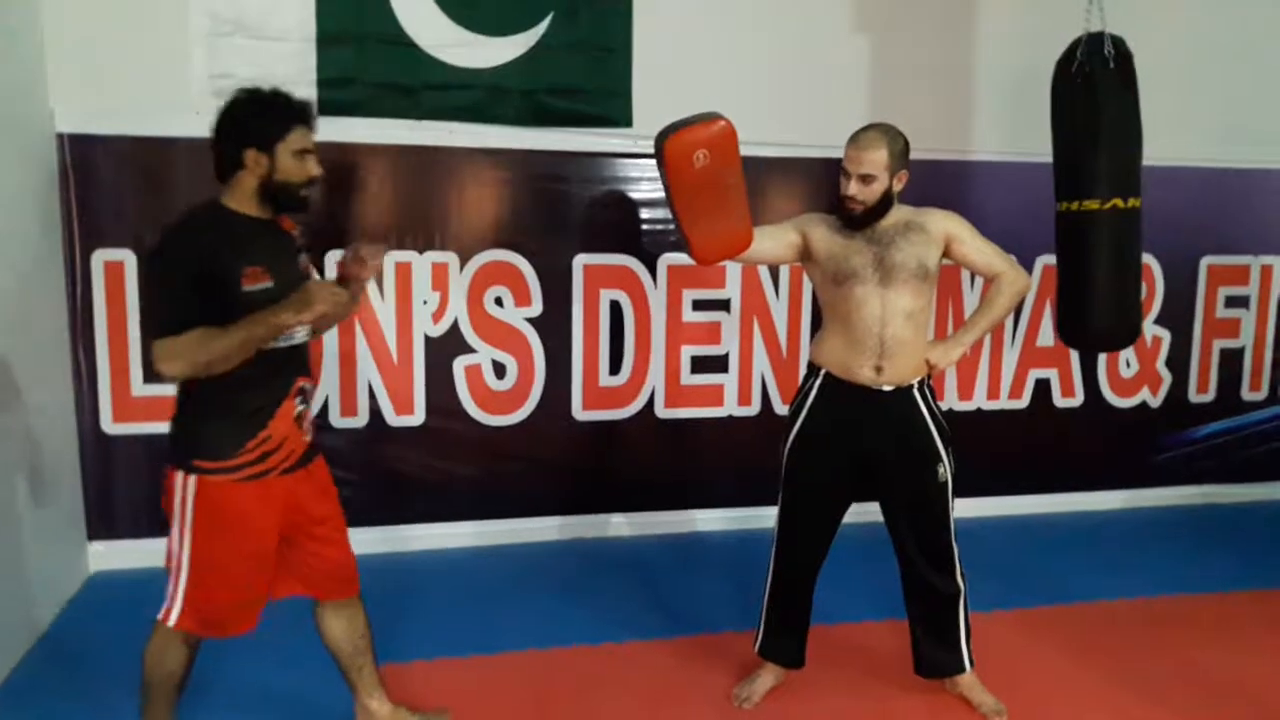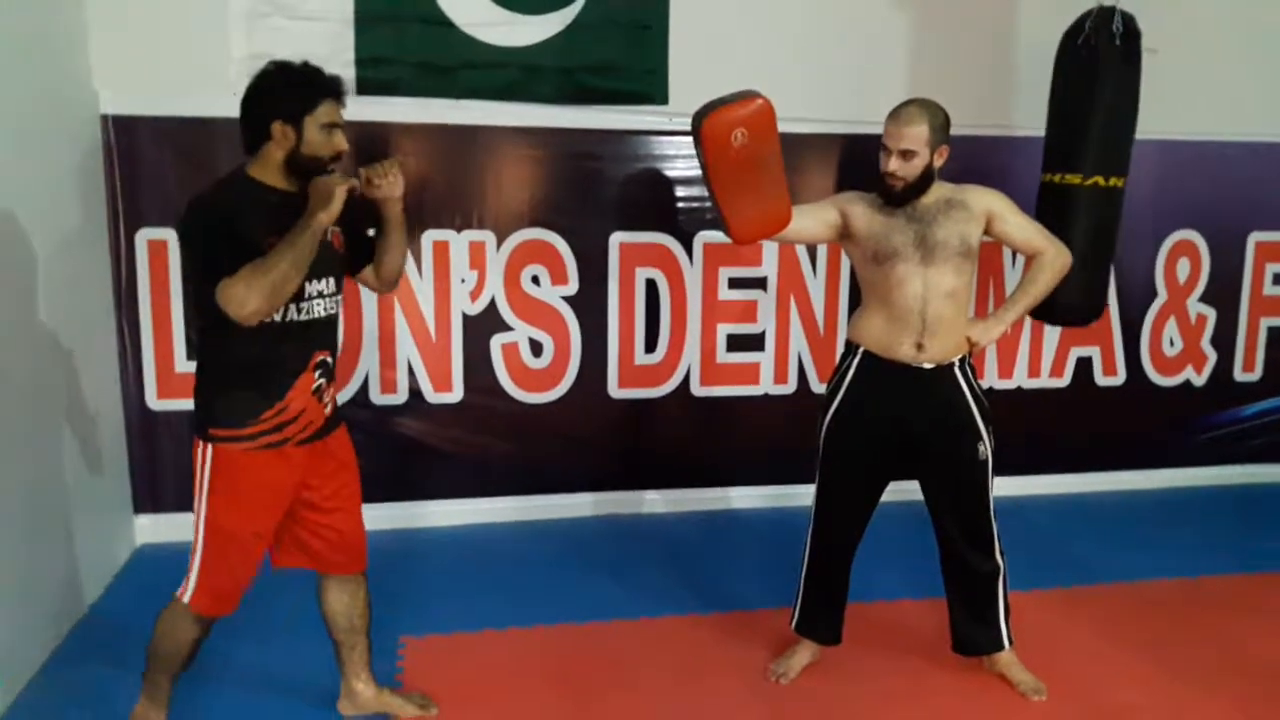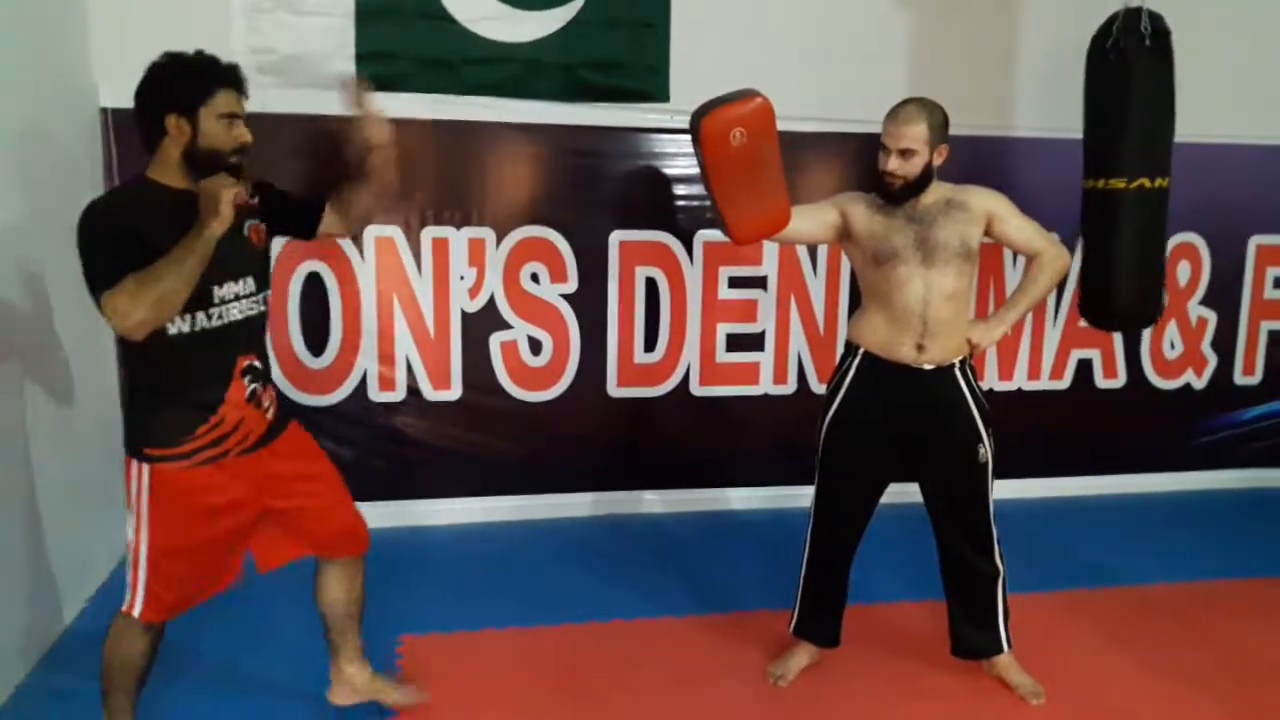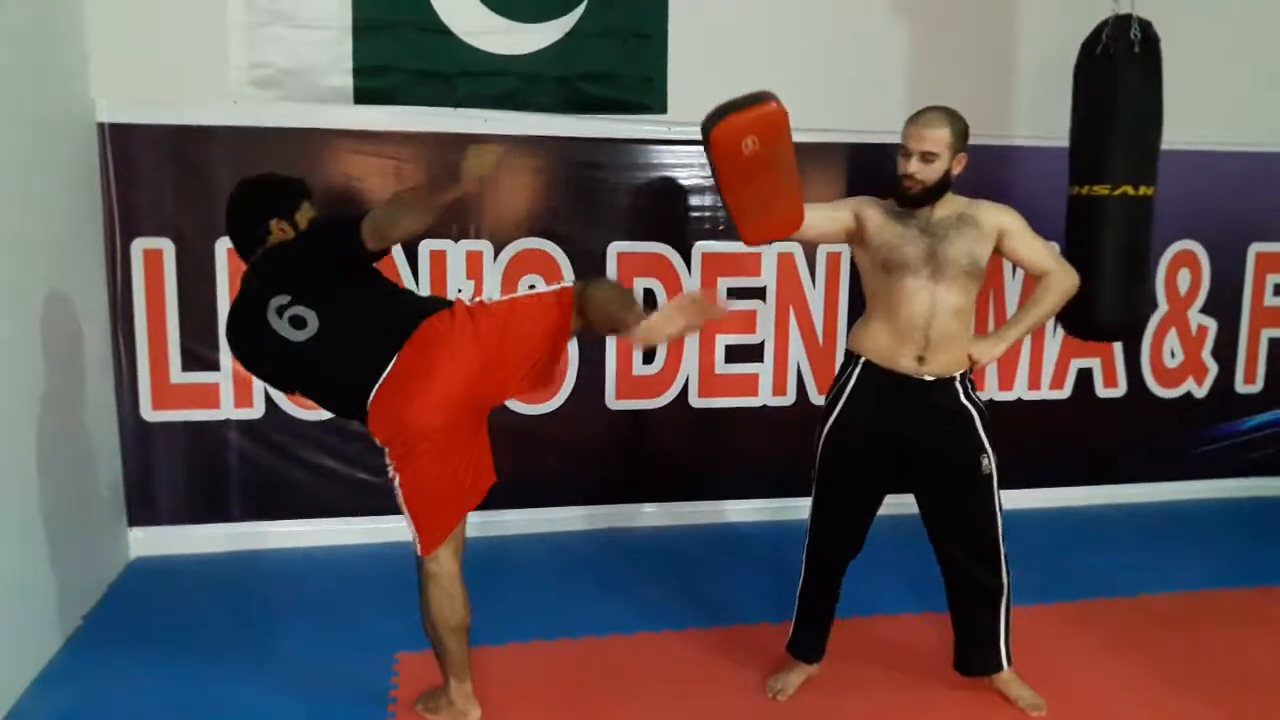
dt=1s
person 1, frame 1
left shoulder: (282, 233)
right shoulder: (190, 244)
right elbow: (175, 360)
left wrist: (350, 285)
right wrist: (282, 312)
left hip: (295, 456)
right hip: (220, 470)
left knee: (337, 582)
right knee: (190, 612)
person 1, frame 2
left shoulder: (326, 203)
right shoulder: (217, 212)
left elbow: (384, 276)
right elbow: (247, 303)
left wrist: (391, 208)
right wrist: (314, 220)
left hip: (318, 426)
right hip: (241, 436)
left knee: (344, 558)
right knee: (209, 587)
person 1, frame 3
left shoulder: (247, 199)
right shoulder: (114, 218)
left elbow: (344, 218)
right elbow: (132, 317)
left wrist: (376, 153)
right wrist: (207, 228)
left hip: (266, 432)
right hip: (177, 455)
left knee: (341, 536)
right knee: (151, 601)
person 1, frame 4
left shoulder: (245, 332)
right shoulder: (318, 249)
left elbow: (317, 391)
right elbow: (389, 221)
right wrist: (451, 191)
left hip: (404, 416)
right hip: (451, 346)
left knee: (439, 555)
right knee: (592, 293)
right ankle: (641, 323)
person 2, frame 1
left shoulder: (936, 228)
right shoulder: (815, 232)
left elbow: (1012, 277)
right elbow: (735, 243)
left wrist: (959, 342)
left hip: (907, 409)
right hip: (830, 405)
left knee: (931, 548)
right knee: (798, 543)
left ankle: (954, 668)
right ankle: (777, 659)
person 2, frame 2
left shoulder: (978, 204)
right shoulder: (854, 210)
left elbow: (1055, 255)
left wrist: (1001, 320)
left hip: (948, 387)
right hip: (869, 382)
left knee: (970, 525)
right knee: (836, 520)
left ankle: (993, 646)
right ankle: (813, 635)
person 2, frame 3
left shoulder: (977, 205)
right shoulder: (854, 211)
left elbow: (1053, 255)
right elbow: (774, 223)
left wrist: (1000, 322)
left hip: (948, 387)
right hip: (869, 383)
left knee: (969, 527)
right knee: (835, 520)
left ankle: (990, 648)
right ankle: (812, 636)
person 2, frame 4
left shoulder: (993, 221)
right shoulder: (866, 214)
left elbow: (1062, 278)
left wrist: (1002, 340)
left hip: (947, 399)
right hip: (869, 392)
left knee: (975, 542)
right knee: (832, 534)
left ankle: (992, 663)
right ankle: (805, 653)
